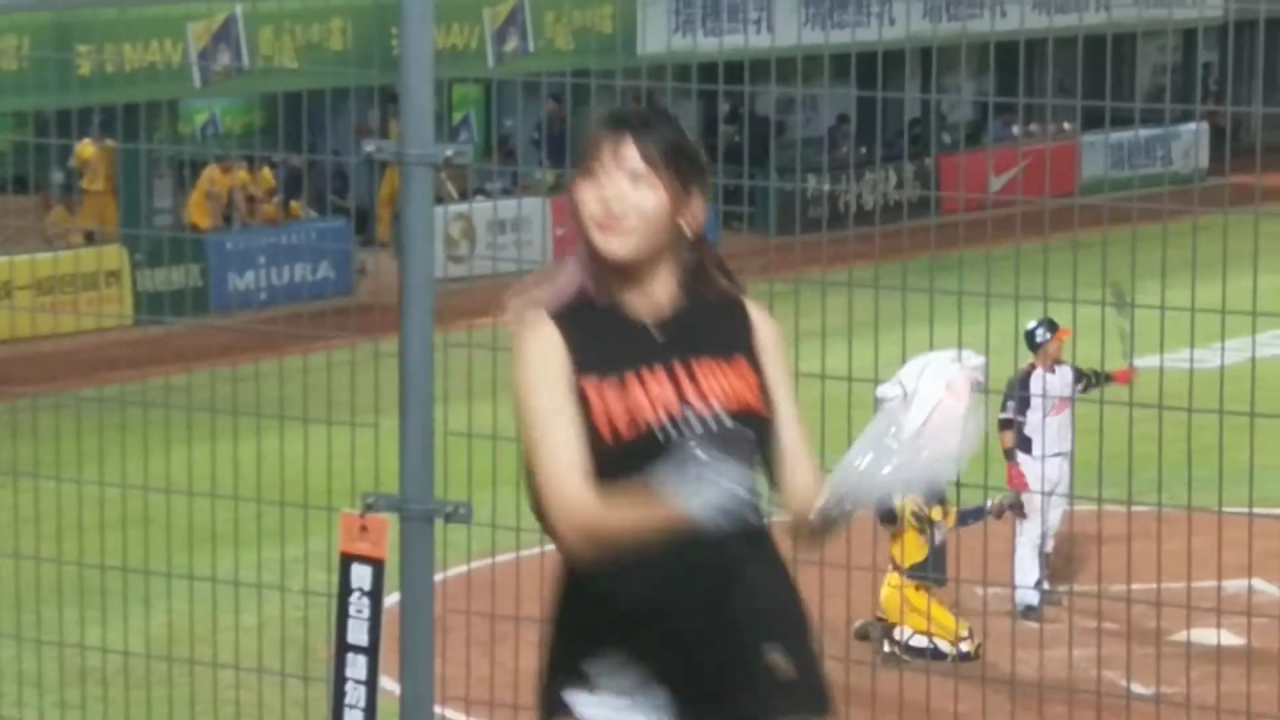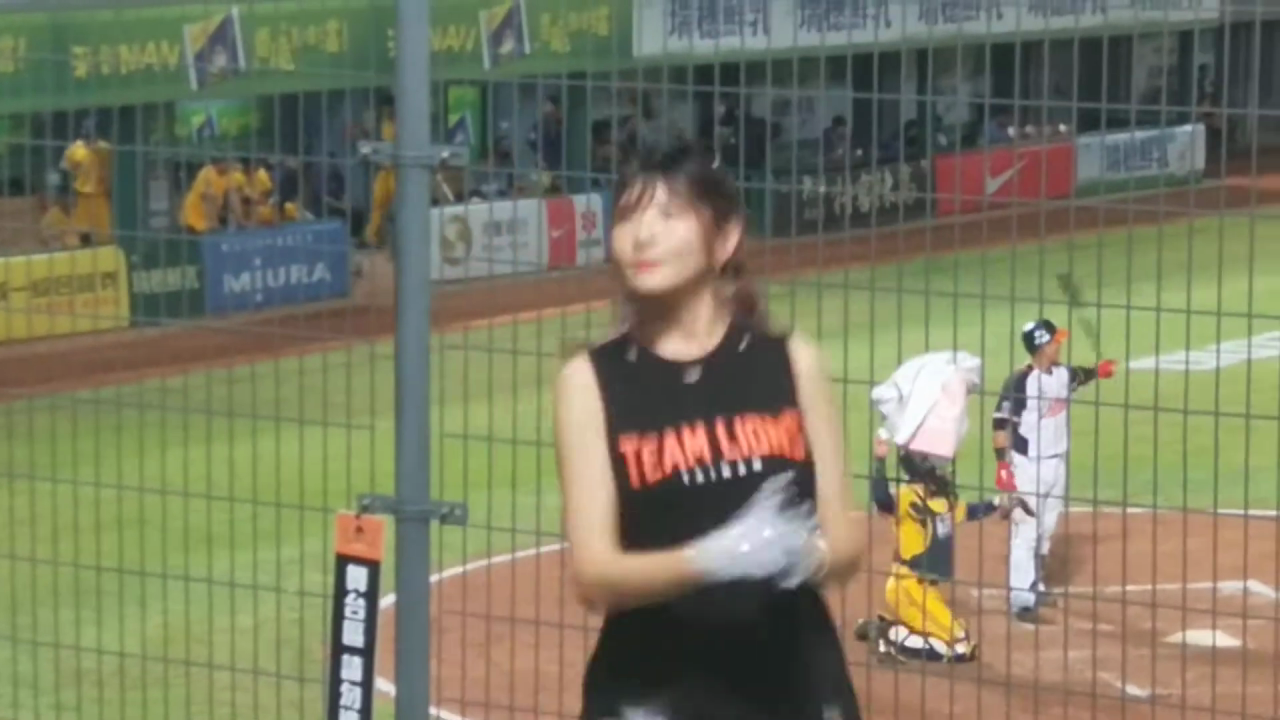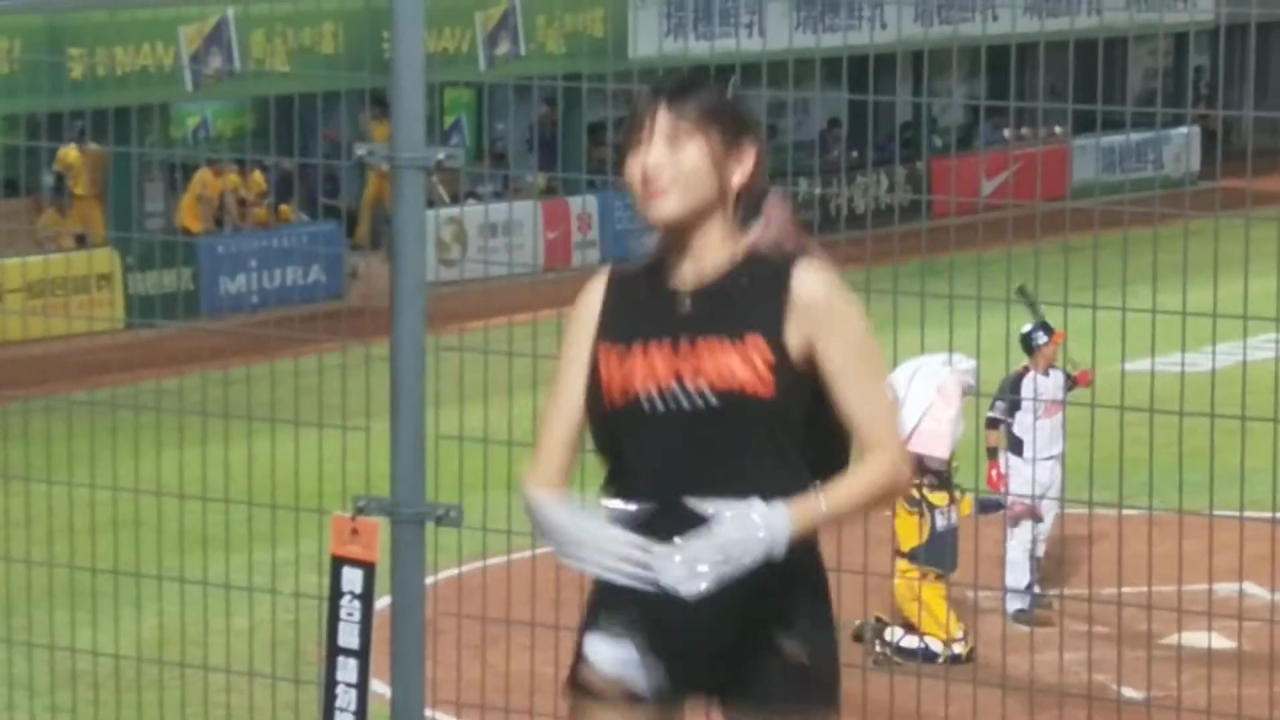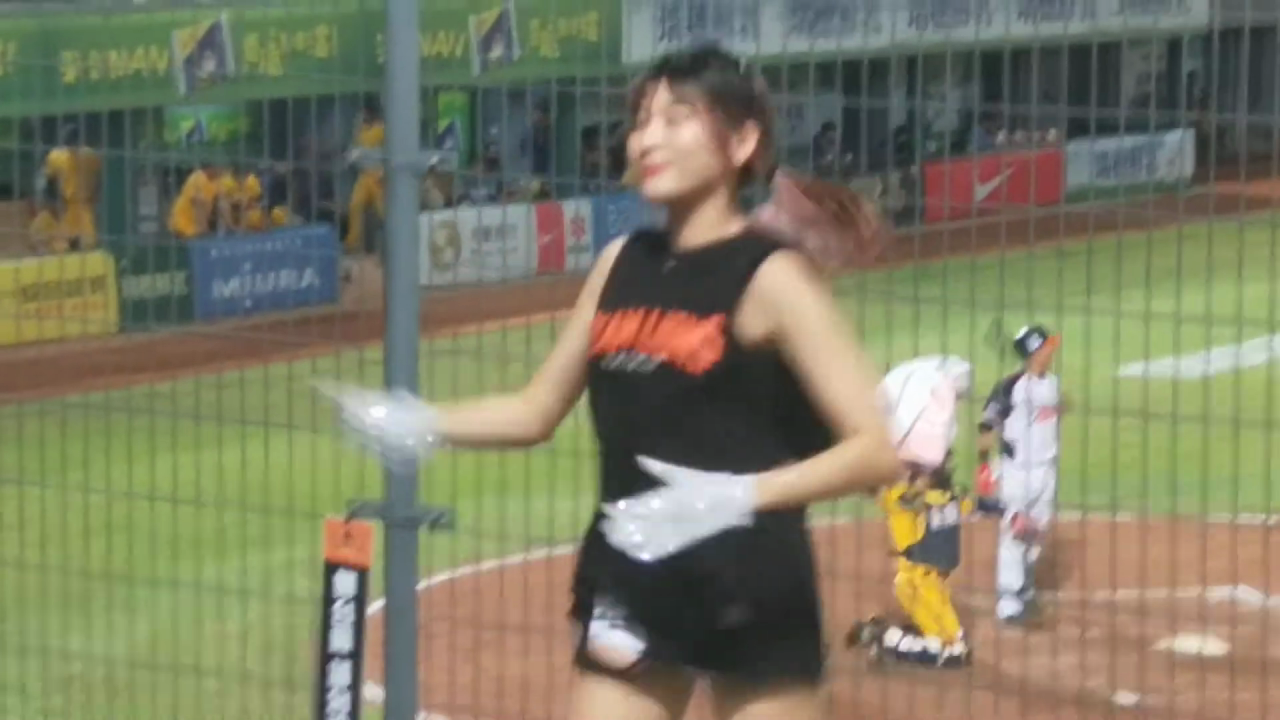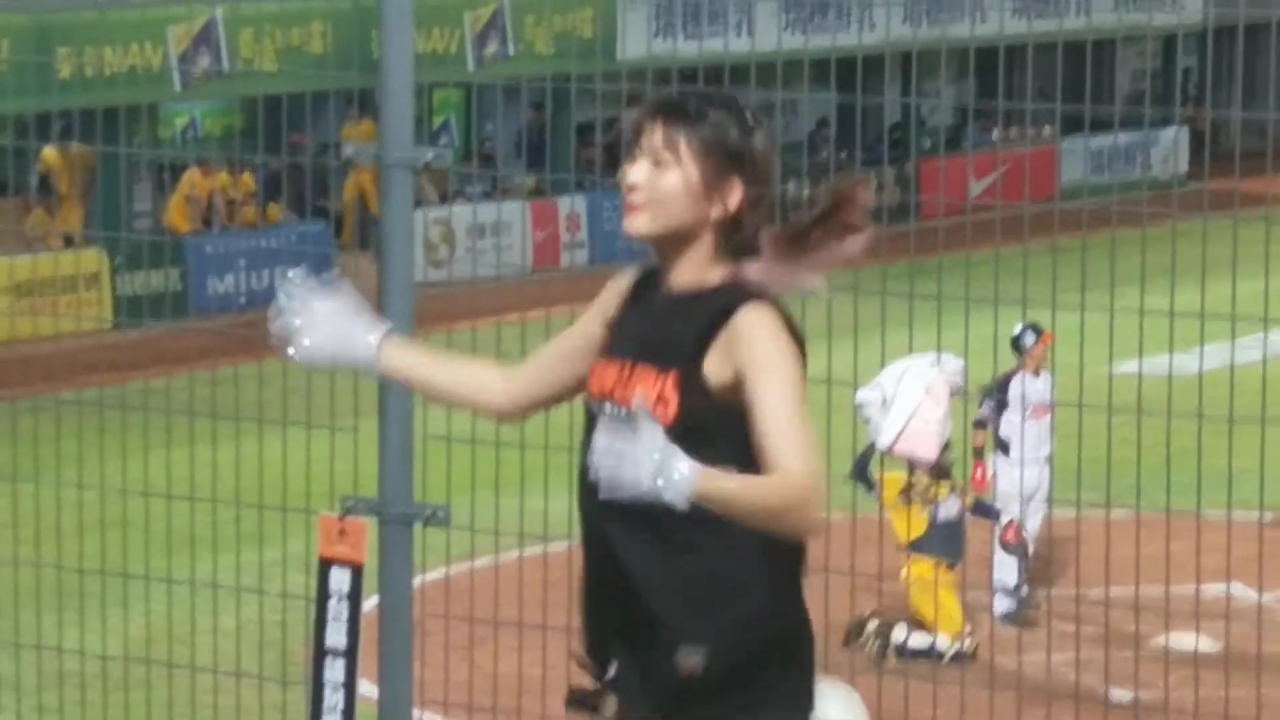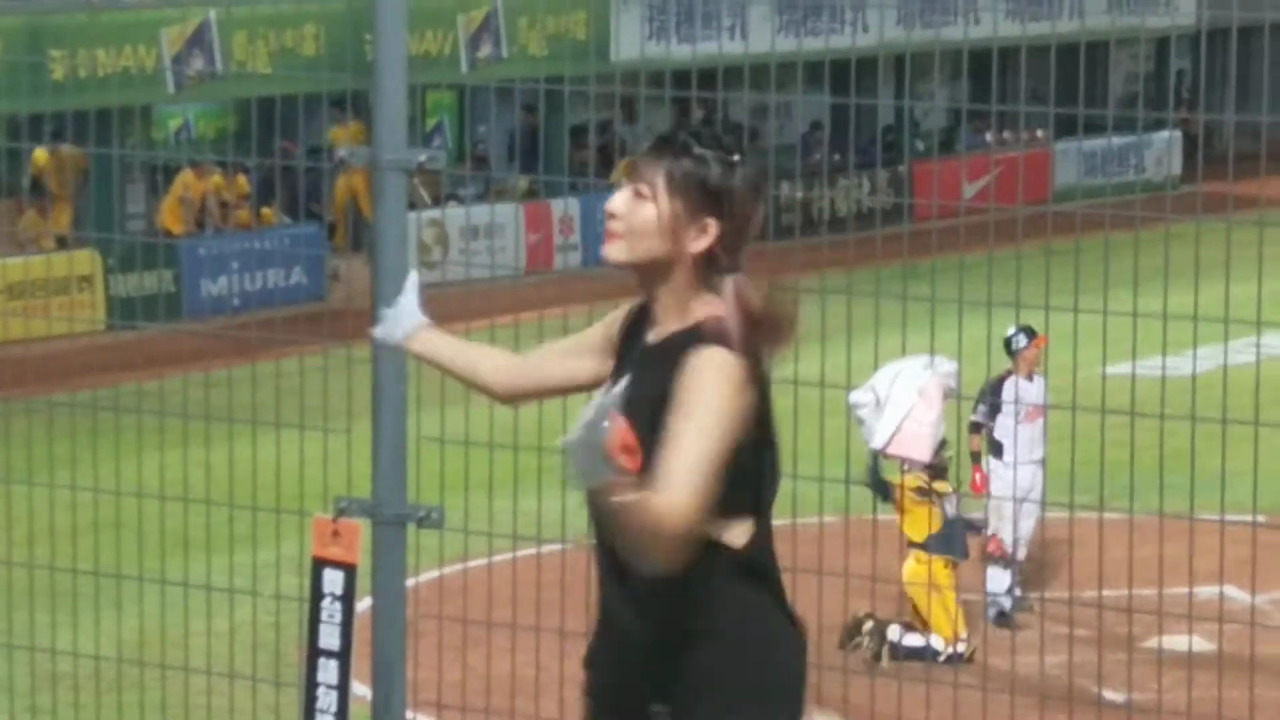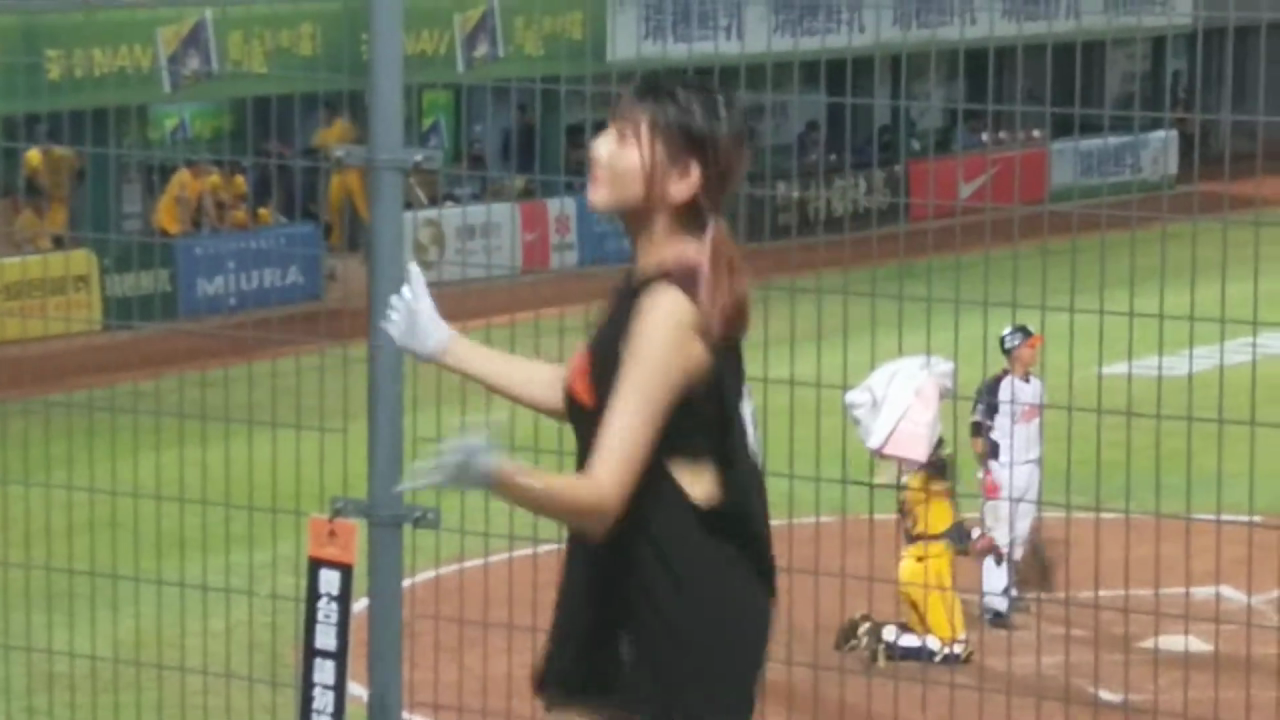
dt=0.1s
person 1, frame 1
left shoulder: (745, 326)
right shoulder: (550, 336)
left elbow: (801, 491)
right elbow: (572, 520)
right wrist: (678, 498)
left hip: (749, 639)
right hip: (614, 650)
person 1, frame 2
left shoulder: (793, 364)
right shoulder: (591, 381)
left elbow: (844, 542)
right elbow: (595, 577)
left wrist: (798, 554)
right wrist: (712, 558)
person 1, frame 3
left shoulder: (798, 291)
right shoulder: (605, 298)
left elbow: (887, 464)
right elbow: (545, 473)
left wrist: (777, 523)
right wrist: (559, 517)
left hip: (771, 618)
right hip: (635, 607)
person 1, frame 4
left shoulder: (773, 277)
right shoulder: (623, 261)
left elbow: (874, 451)
right elbow: (535, 412)
left wrist: (737, 497)
right wrist: (418, 426)
left hip: (750, 590)
right hip: (633, 586)
person 1, frame 5
left shoulder: (749, 326)
right shoulder: (633, 297)
left elbow: (802, 504)
right elbow: (511, 391)
left wrist: (683, 479)
right wrist: (371, 346)
left hip: (734, 648)
right hip: (643, 635)
person 1, frame 6
left shoulder: (714, 367)
right shoulder: (638, 328)
left elbow: (662, 543)
right elbow: (520, 375)
left wrist: (605, 479)
right wrist: (411, 332)
left hip: (730, 667)
right hip: (652, 664)
person 1, frame 7
left shoulder: (669, 310)
right shoulder: (658, 287)
left elbow: (599, 499)
right elbow: (574, 398)
left wrist: (492, 470)
right wrist: (437, 341)
left hip: (691, 619)
right hip: (637, 609)
person 2, frame 1
left shoulder: (1067, 372)
right shoulder: (1024, 380)
left elbow: (1088, 379)
right elbow: (1006, 423)
left wrist: (1114, 377)
right wrist: (1012, 464)
left hip: (1062, 461)
right hip: (1033, 464)
left knee: (1052, 527)
right knee: (1031, 530)
left ankle: (1041, 583)
right ankle: (1026, 598)
person 2, frame 2
left shoulder: (1062, 373)
right shoulder: (1020, 381)
right elbow: (1001, 423)
left wrist: (1096, 371)
right wrist: (1002, 464)
left hip: (1057, 463)
right hip: (1028, 465)
left knee: (1046, 529)
right knee: (1025, 531)
left ankle: (1035, 585)
right ankle: (1021, 598)
person 2, frame 3
left shoulder: (1057, 376)
right shoulder: (1017, 382)
right elbow: (994, 422)
left wrist: (1076, 380)
right wrist: (993, 463)
left hip: (1054, 464)
right hip: (1025, 466)
left knee: (1043, 530)
right knee: (1021, 533)
left ankle: (1032, 587)
right ankle: (1017, 602)
person 2, frame 4
left shoulder: (1050, 384)
right shoulder: (1012, 386)
right elbow: (988, 425)
right wrist: (984, 467)
left hip: (1046, 469)
right hip: (1017, 470)
left knee: (1034, 534)
right knee: (1012, 536)
left ankle: (1023, 591)
right ankle: (1009, 605)
person 2, frame 5
left shoulder: (1047, 379)
right shoulder: (1005, 383)
right elbow: (982, 422)
right wrist: (979, 462)
left hip: (1042, 466)
right hip: (1012, 467)
left knee: (1030, 531)
left ankle: (1017, 588)
right ankle: (1004, 601)
person 2, frame 6
left shoulder: (1040, 384)
right shoulder: (998, 386)
right elbow: (977, 426)
right wrist: (976, 467)
left hip: (1034, 468)
right hip: (1005, 470)
left knee: (1023, 535)
right knee: (1000, 538)
left ankle: (1011, 590)
right ankle: (997, 604)
person 2, frame 7
left shoulder: (1037, 384)
right shoulder: (994, 386)
right elbow: (978, 431)
right wrist: (985, 471)
left hip: (1029, 469)
right hip: (1001, 470)
left knee: (1020, 536)
right knee: (999, 537)
left ankle: (1007, 590)
right ankle: (994, 604)
person 3, frame 1
left shoulder: (937, 507)
right shoulder: (907, 508)
left elbow: (959, 518)
right elbow: (885, 516)
left wrist: (994, 507)
left hip: (922, 592)
right hip: (907, 593)
right knee: (966, 647)
left ankle: (883, 628)
right ankle: (894, 637)
person 3, frame 2
left shoulder: (943, 498)
right shoulder: (908, 499)
left elbow: (968, 512)
right elbow: (882, 500)
left wrist: (1000, 504)
right wrist: (880, 460)
left hip: (927, 585)
right hip: (912, 586)
right knee: (961, 649)
left ankle: (883, 626)
right ankle: (890, 637)
person 3, frame 3
left shoulder: (950, 494)
right shoulder: (907, 497)
left elbow: (976, 505)
left wrist: (1008, 504)
left hip: (936, 581)
right hip: (916, 581)
right knee: (955, 649)
left ankle: (879, 630)
right ankle: (886, 637)
person 3, frame 4
left shoulder: (949, 493)
right shoulder: (899, 494)
left elbow: (978, 504)
left wrist: (1008, 512)
left hip: (935, 579)
right hip: (919, 580)
right knee: (955, 651)
left ankle: (876, 631)
right ankle: (883, 639)
person 3, frame 5
left shoulder: (950, 486)
right shoulder: (900, 487)
left elbow: (974, 504)
right elbow: (859, 473)
left wrist: (1003, 520)
right wrist: (878, 439)
left hip: (940, 572)
right hip: (925, 574)
left knee: (945, 633)
right knee: (958, 647)
left ankle: (878, 626)
right ankle: (890, 637)
person 3, frame 6
left shoulder: (940, 486)
right shoulder: (912, 486)
left elbow: (954, 517)
right elbow: (877, 482)
left hip: (940, 572)
right hip: (927, 573)
left knee: (923, 630)
right knee: (956, 649)
left ankle: (872, 629)
right ankle: (886, 638)
person 3, frame 7
right shoulder: (919, 483)
left elbow: (948, 520)
left wrist: (972, 537)
left hip: (914, 569)
right hip: (928, 571)
left knee: (919, 632)
right knee: (954, 650)
left ankle: (866, 630)
right ankle: (884, 641)
